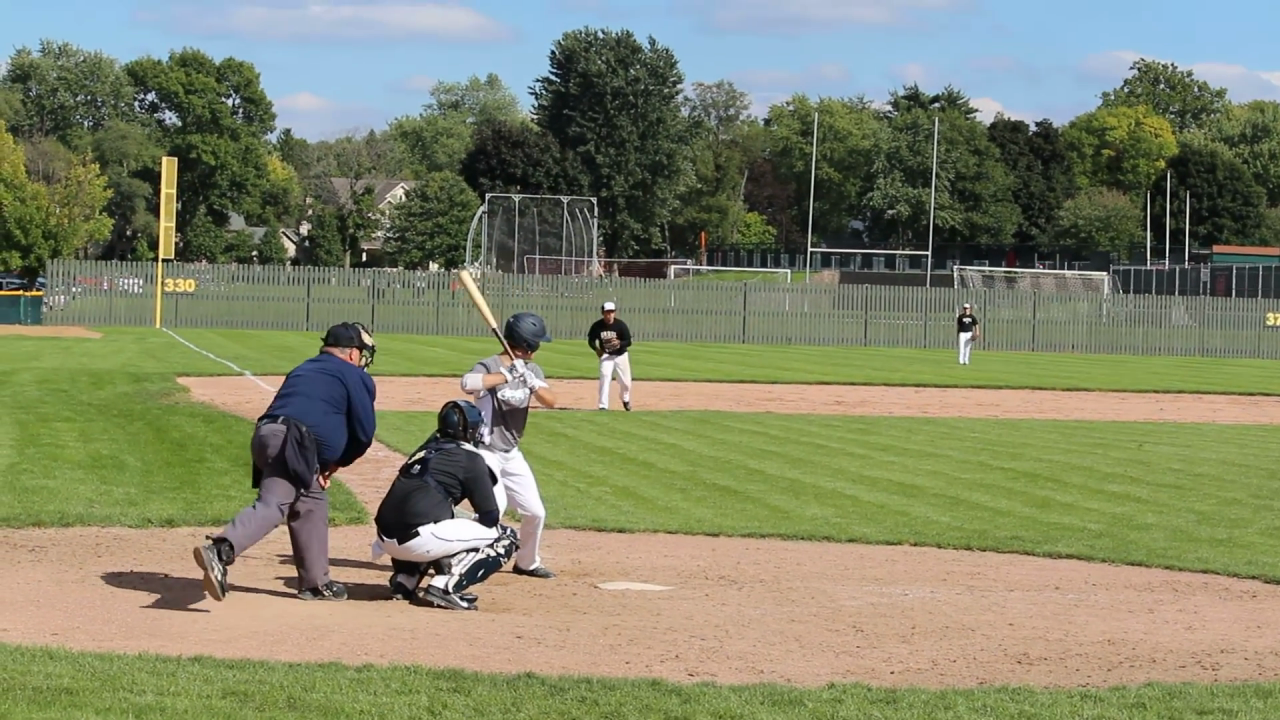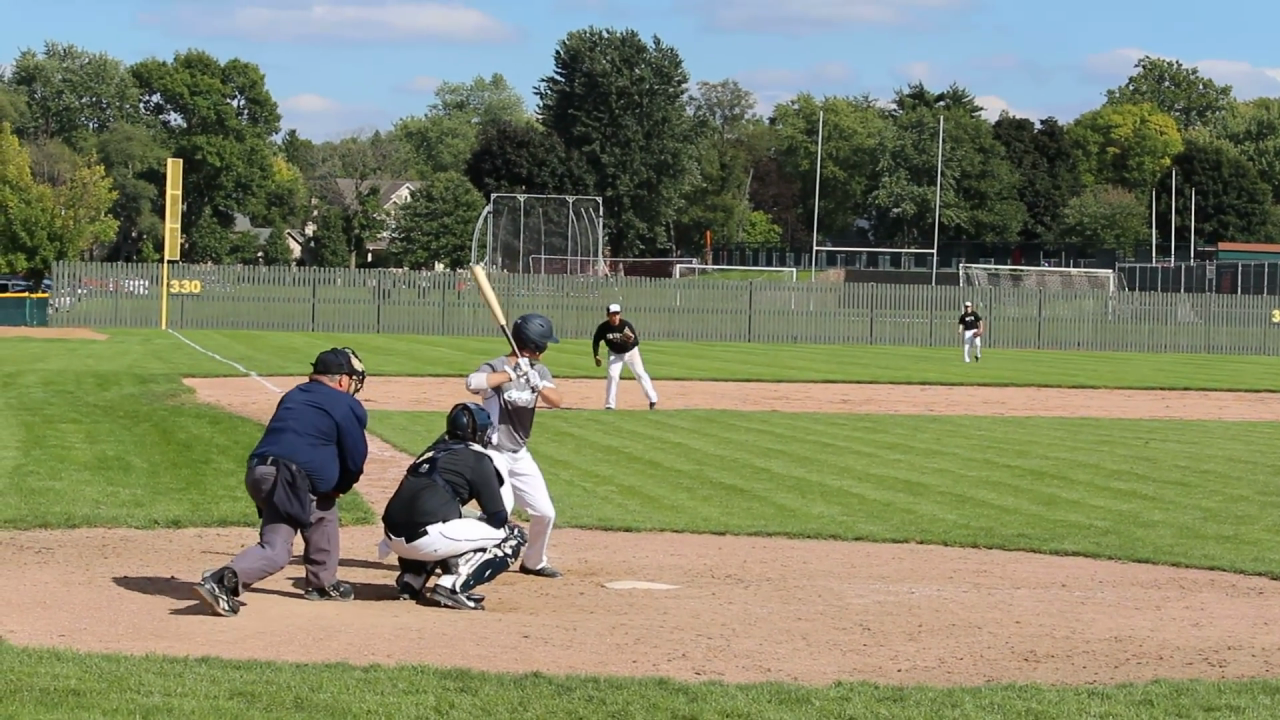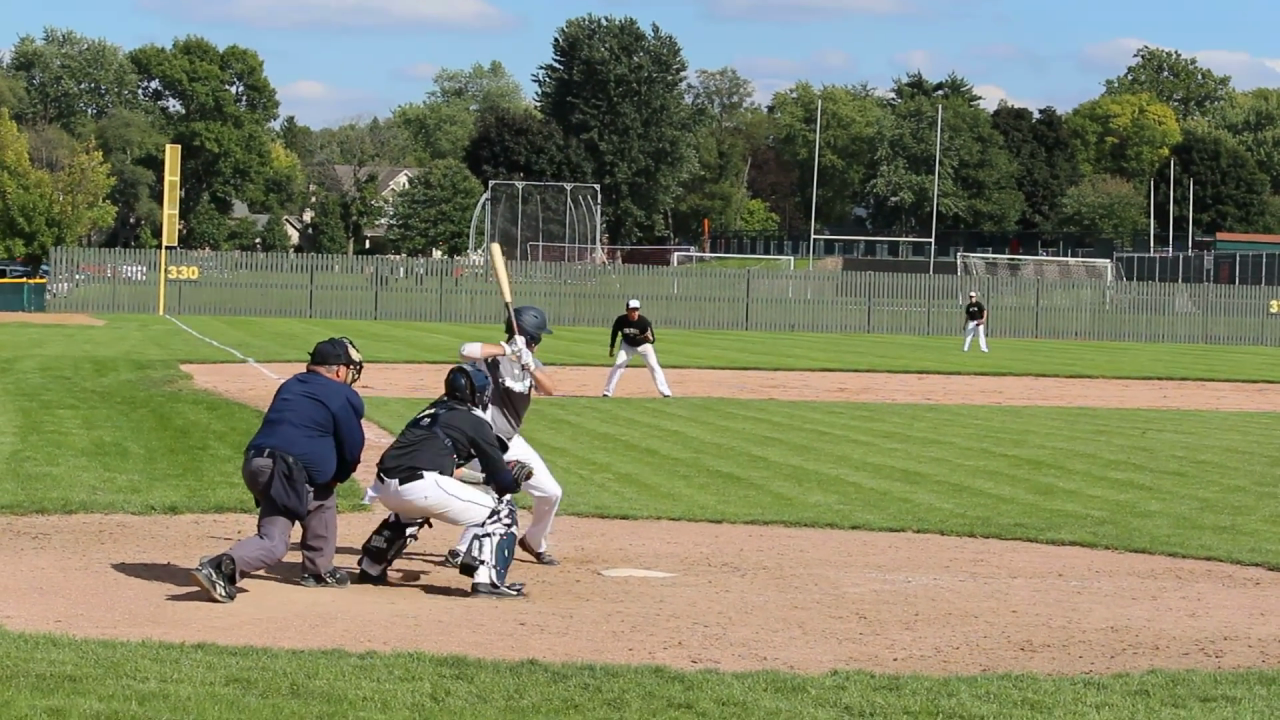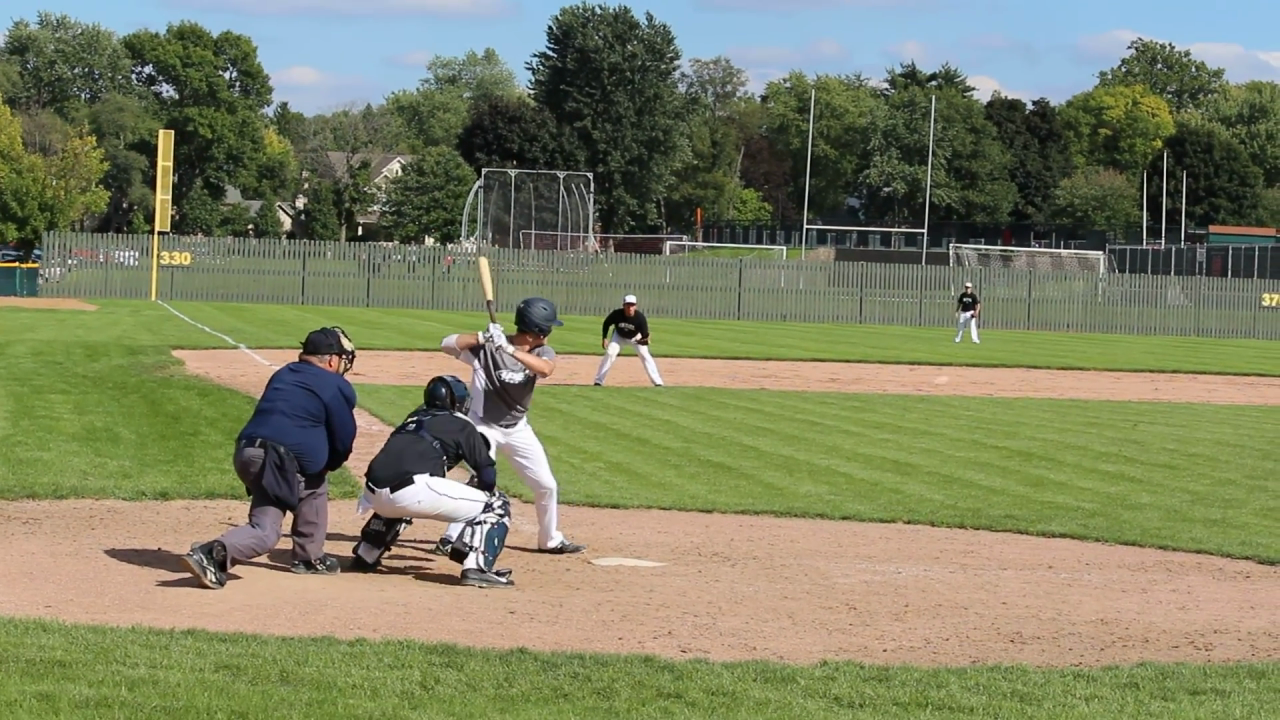
dt=0.5s
person 1, frame 1
left shoulder: (304, 368)
right shoulder: (357, 378)
right elbow: (363, 433)
left wrist: (322, 464)
right wrist: (339, 462)
left hip: (267, 435)
right hip: (291, 442)
left knee: (311, 504)
right knee: (272, 506)
left ankle: (315, 584)
right ankle: (220, 550)
person 1, frame 2
left shoulder: (293, 395)
right shoulder: (347, 406)
right elbow: (354, 461)
left wrist: (329, 487)
right wrist: (339, 488)
left hip: (260, 472)
right hip: (286, 480)
left knee: (323, 509)
right knee: (275, 550)
left ankle: (322, 583)
right ankle: (221, 582)
person 1, frame 3
left shoulder: (290, 385)
right shoulder: (344, 397)
right elbow: (351, 450)
left wrist: (328, 478)
right wrist: (336, 477)
left hip: (257, 463)
right hip: (286, 472)
left knee: (323, 498)
right knee: (274, 543)
left ankle: (319, 570)
right ankle: (219, 568)
person 1, frame 4
left shoulder: (282, 374)
right shoulder: (337, 387)
right elbow: (343, 440)
left wrist: (320, 465)
right wrist: (328, 465)
left hip: (247, 453)
right hip: (276, 462)
left knee: (314, 483)
right knee: (265, 532)
left ankle: (309, 557)
right ankle: (210, 555)
person 2, frame 1
left shoulder: (532, 370)
right shoulder: (489, 365)
left elbow: (551, 402)
right elbow: (467, 384)
left wrist: (534, 385)
right wrist: (508, 375)
left hip: (512, 453)
right hip: (485, 452)
left knee: (535, 511)
right knee: (494, 507)
left ankle: (527, 562)
person 2, frame 2
left shoulder: (539, 370)
right shoulder: (496, 366)
left elbow: (556, 401)
right elbow: (472, 383)
left wrist: (537, 385)
right wrist: (512, 373)
left hip: (520, 454)
right hip: (493, 453)
left knee: (544, 512)
left ankle: (534, 562)
person 2, frame 3
left shoulder: (531, 363)
right shoulder: (489, 359)
left elbow: (550, 389)
right elbow: (466, 351)
left wrist: (529, 367)
right wrist: (508, 351)
left hip: (510, 442)
left knee: (550, 492)
left ankle: (533, 543)
right ankle: (460, 552)
person 2, frame 4
left shoulder: (542, 351)
right shoulder: (487, 348)
left elbow: (545, 370)
right elbow: (447, 344)
left wrist: (509, 349)
right wrist: (482, 338)
left hip: (517, 428)
right hip: (482, 426)
left knee: (546, 484)
left ankle: (551, 540)
right ankle: (451, 539)
person 3, frame 1
left shoulder: (424, 451)
right shoulder: (469, 458)
right elbow: (489, 517)
left hip: (388, 538)
right hip: (418, 539)
right knee: (505, 539)
left ankle: (404, 580)
right ankle: (445, 587)
person 3, frame 2
left shoulder: (433, 452)
right shoulder: (477, 459)
right elbow: (497, 517)
right wrist: (510, 529)
left hip: (395, 536)
right hip: (425, 539)
right knee: (512, 538)
left ankle: (411, 581)
right ankle: (451, 588)
person 3, frame 3
left shoulder: (431, 412)
right shoulder: (476, 422)
right elbow: (503, 481)
right wrist: (515, 480)
left hip: (386, 484)
right hip: (422, 485)
left knee: (409, 515)
right knee: (501, 513)
left ankle: (371, 569)
right ankle: (488, 581)
person 3, frame 4
left shoulder: (413, 420)
right shoulder: (462, 426)
right elbow: (488, 477)
right wrist: (480, 489)
left hip: (375, 493)
right hip: (413, 489)
right knee: (495, 505)
left ankle: (365, 557)
right ankle: (476, 568)
